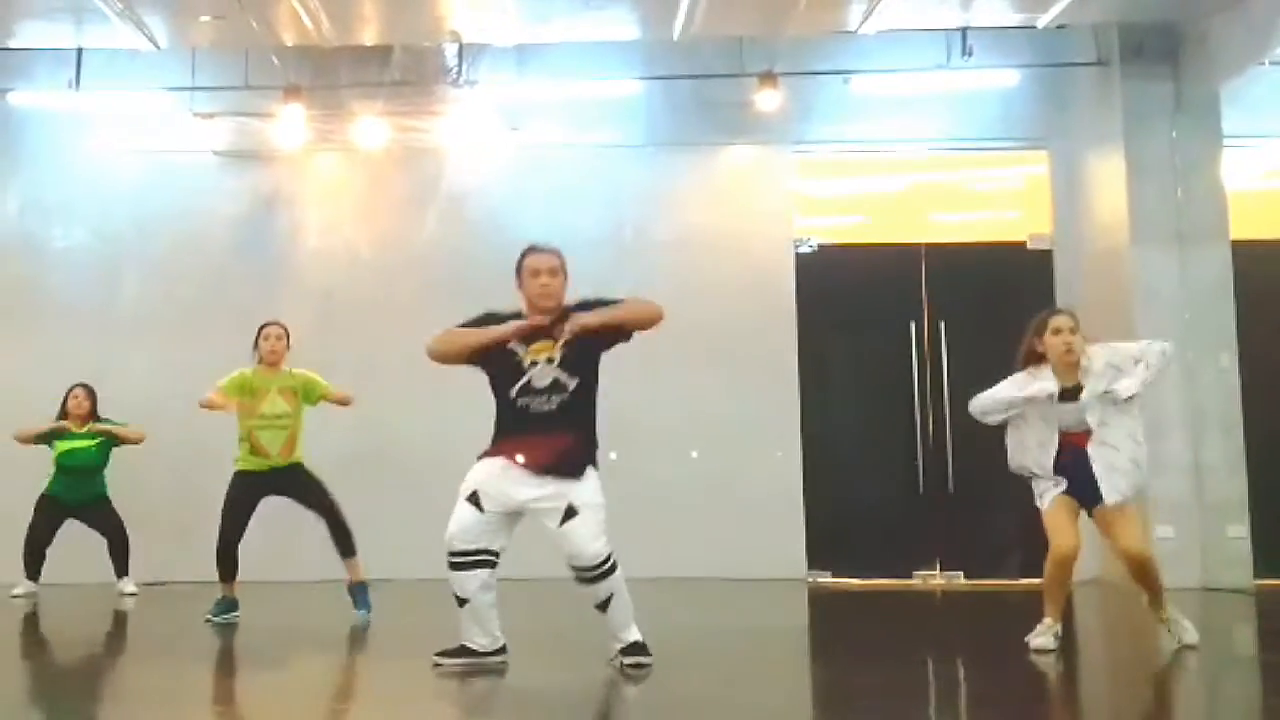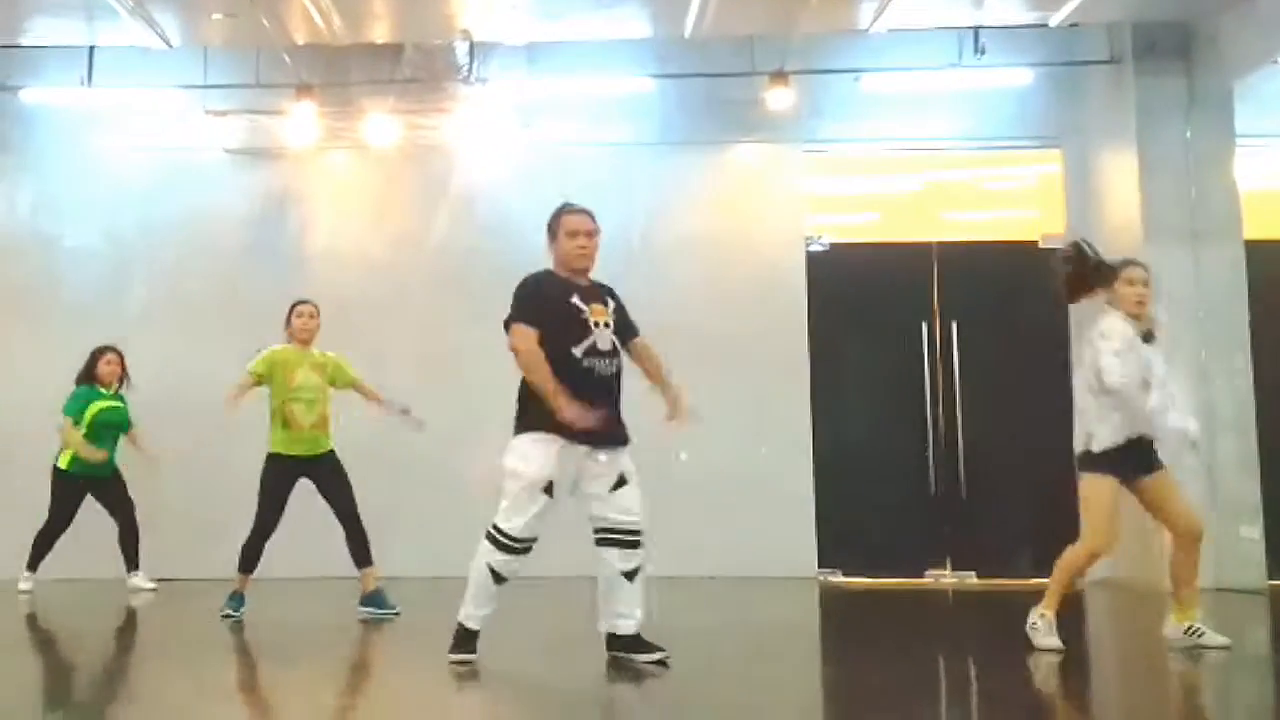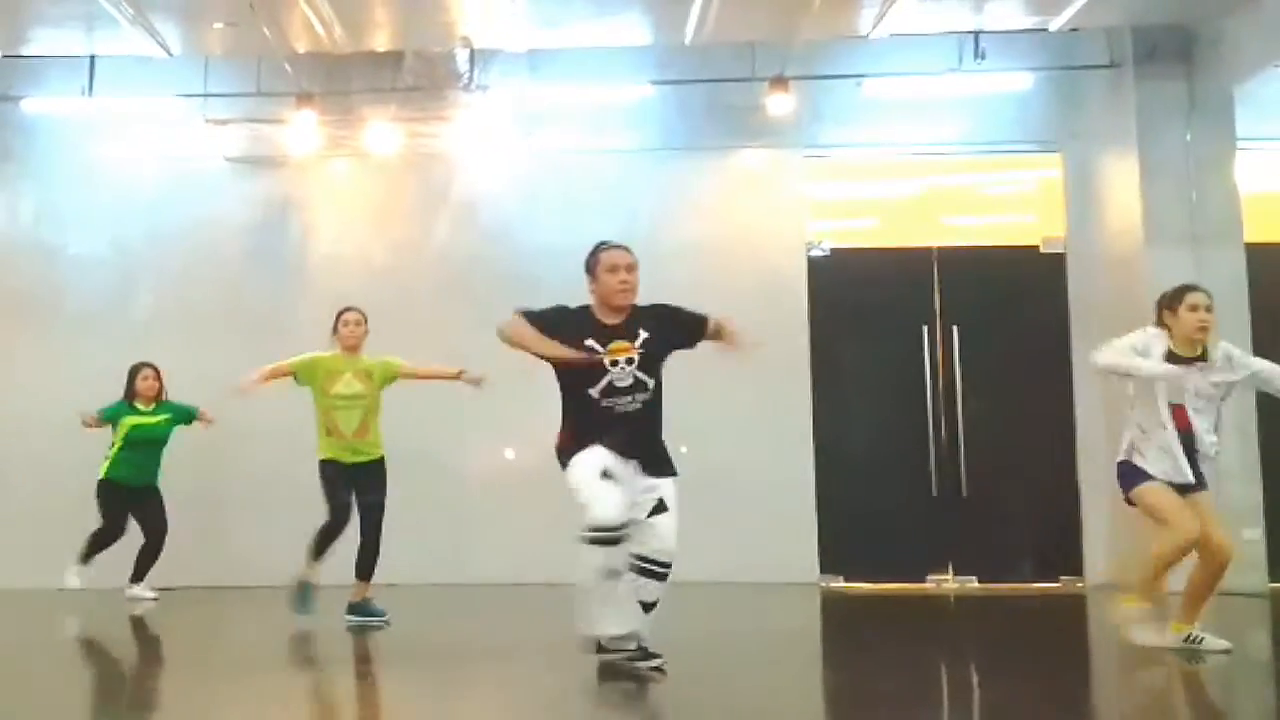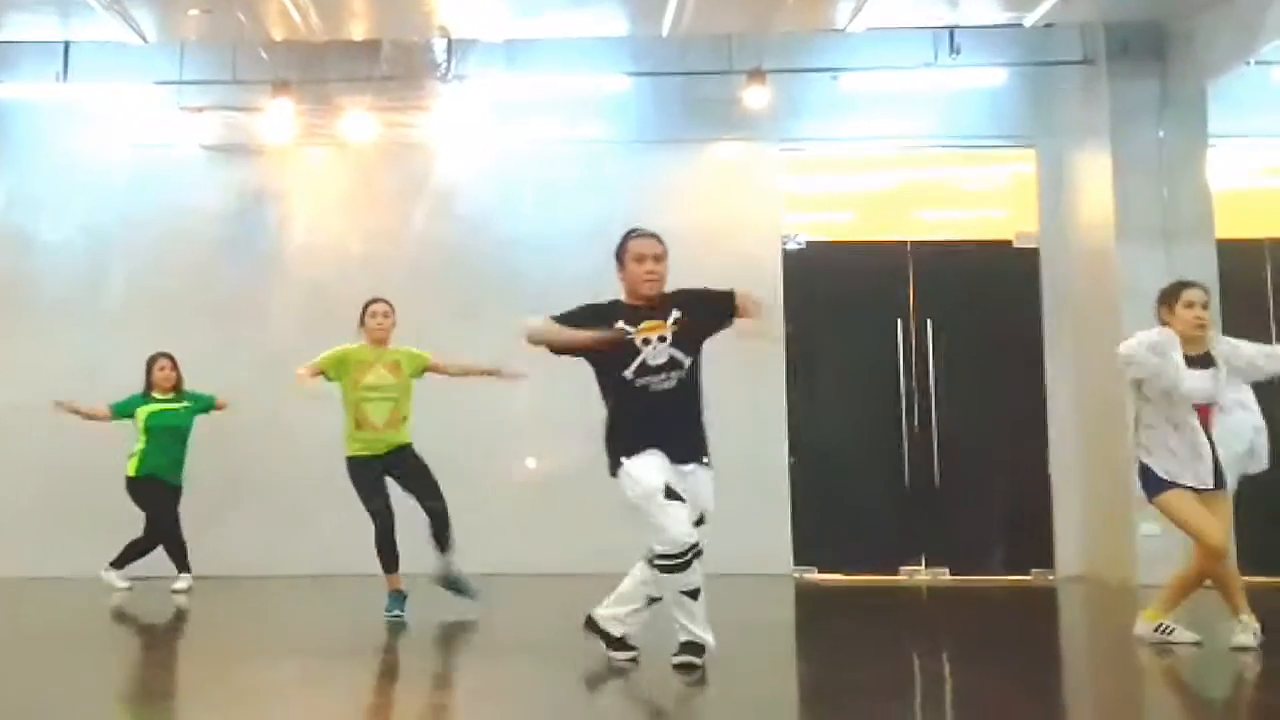
dt=0.4s
person 1, frame 1
left shoulder: (586, 318)
right shoulder: (497, 326)
left elbow: (652, 312)
right elbow: (437, 349)
left wrist: (592, 322)
right wrist: (504, 332)
left hip: (571, 468)
right hip: (506, 462)
left knee: (592, 557)
right knee: (464, 543)
left ankle: (627, 640)
right ankle: (483, 643)
person 1, frame 2
left shoulder: (607, 296)
right shoulder: (538, 290)
left elbow: (637, 345)
right elbow: (522, 343)
left wrist: (669, 392)
right wrist: (561, 402)
left hip: (607, 437)
right hip: (546, 432)
left knee: (623, 531)
right knee: (514, 529)
left ankle: (622, 634)
right ankle: (469, 625)
person 1, frame 3
left shoulder: (656, 320)
right shoulder: (568, 321)
left elbow: (716, 327)
right elbow: (512, 326)
left wrist: (726, 333)
right wrist: (545, 347)
left hip: (650, 462)
right hip: (592, 451)
left knee: (656, 556)
right knee: (608, 518)
left ankle: (628, 639)
right ankle: (608, 629)
person 1, frame 4
left shoulder: (688, 307)
right shoulder: (608, 317)
left elbow: (745, 300)
right elbow: (539, 333)
left wrist: (754, 310)
right wrist: (585, 337)
left hip: (691, 453)
right hip: (638, 451)
left knee: (673, 551)
right knee: (677, 541)
left ankle: (607, 620)
right ankle: (693, 636)
person 2, frame 1
left shoulder: (1104, 359)
right shoulder: (1028, 382)
left elbow: (1160, 349)
right elbow: (979, 407)
left wrist: (1132, 383)
right wrist: (1033, 391)
left hip: (1104, 471)
right hip: (1055, 474)
left knee: (1135, 550)
right knee: (1064, 548)
left ankle: (1162, 610)
right ankle: (1050, 624)
person 2, frame 2
left shoulder: (1149, 331)
right shoulder: (1110, 330)
left elbow: (1156, 389)
right elbow: (1115, 380)
left wrist: (1182, 420)
right wrist: (1167, 414)
left hip: (1138, 447)
right hip: (1102, 445)
left knee: (1190, 529)
right knee: (1097, 542)
left ankle: (1183, 620)
right ankle: (1044, 614)
person 2, frame 3
left shoulder: (1222, 356)
right shoulder: (1149, 341)
right elbow: (1106, 358)
right wrist: (1152, 370)
left hip: (1188, 466)
right hip: (1142, 463)
left knee: (1219, 551)
right knee: (1184, 531)
left ankle: (1182, 627)
right ankle: (1138, 603)
person 2, frame 4
left shoulder: (1224, 349)
right shoulder: (1158, 343)
right elbow: (1128, 354)
right wrist: (1184, 385)
left hip: (1213, 465)
right hip: (1165, 467)
left knee: (1210, 555)
right knee: (1214, 543)
left ankle: (1154, 618)
right ankle: (1245, 618)
person 3, frame 1
left shoulder: (301, 380)
right shoulder: (241, 380)
left elbow: (338, 399)
right elbow: (207, 399)
left wrist: (346, 398)
right wrist: (227, 404)
left hip: (288, 468)
right hip: (249, 472)
left knee: (330, 511)
right knee: (228, 536)
left ankle: (357, 583)
right ankle: (227, 600)
person 3, frame 2
left shoulder: (329, 362)
right shoulder: (274, 357)
left elbow: (362, 388)
right elbow: (246, 382)
left wrist: (392, 406)
right wrist: (235, 397)
left hip: (323, 455)
right hip: (282, 456)
left knee: (351, 519)
right knee: (264, 526)
left ankle: (371, 593)
right ankle: (238, 594)
person 3, frame 3
left shoulder: (378, 367)
right shoulder: (318, 363)
left elbow: (421, 371)
right elbow: (274, 370)
left wrist: (461, 376)
right wrist: (257, 378)
left hip: (369, 461)
right hip: (333, 459)
left knee: (371, 530)
right knee: (338, 517)
left ankle: (359, 601)
right ankle: (307, 576)
person 3, frame 4
left shoulder: (406, 357)
right shoulder: (344, 356)
left elbow: (450, 368)
right elbow: (306, 369)
left wrist: (490, 371)
right wrist: (307, 377)
left hip: (398, 449)
right hip: (360, 456)
left knee: (438, 510)
right knee: (383, 521)
left ankle: (447, 569)
right ankle: (395, 591)
person 4, frame 1
left shoulder: (104, 428)
right shoulder: (57, 429)
left elbow: (139, 437)
right elbow: (19, 436)
left wrist: (110, 429)
right wrist: (51, 428)
left hip: (93, 498)
right hip: (56, 498)
left knee: (116, 532)
right knee: (36, 540)
left ankle: (123, 580)
right ankle: (30, 582)
person 4, frame 2
left shoulder: (119, 400)
right shoulder: (84, 394)
left elbow: (128, 429)
right elbow: (66, 427)
left wrist: (142, 450)
right wrist: (85, 450)
left hip: (105, 472)
right hip: (71, 471)
left knee: (127, 516)
right knee: (57, 524)
left ankle: (133, 575)
right ankle: (29, 573)
person 4, frame 3
left shoulder: (170, 410)
right shoulder: (121, 409)
left elbow: (203, 414)
right elbow: (94, 420)
left wrist: (207, 418)
right wrist: (89, 420)
left hip: (146, 485)
right hip: (114, 480)
left knee: (157, 532)
right knee: (114, 528)
left ankle: (134, 585)
right ankle: (79, 566)
person 4, frame 4
left shoulder: (189, 401)
right shoulder: (140, 402)
left elbow: (222, 403)
right elbow: (105, 413)
left wrist: (217, 403)
right wrist: (73, 408)
left hip: (171, 480)
right hip: (143, 477)
left knee: (154, 535)
right knee: (168, 523)
left ankle: (112, 569)
right ankle: (184, 573)
